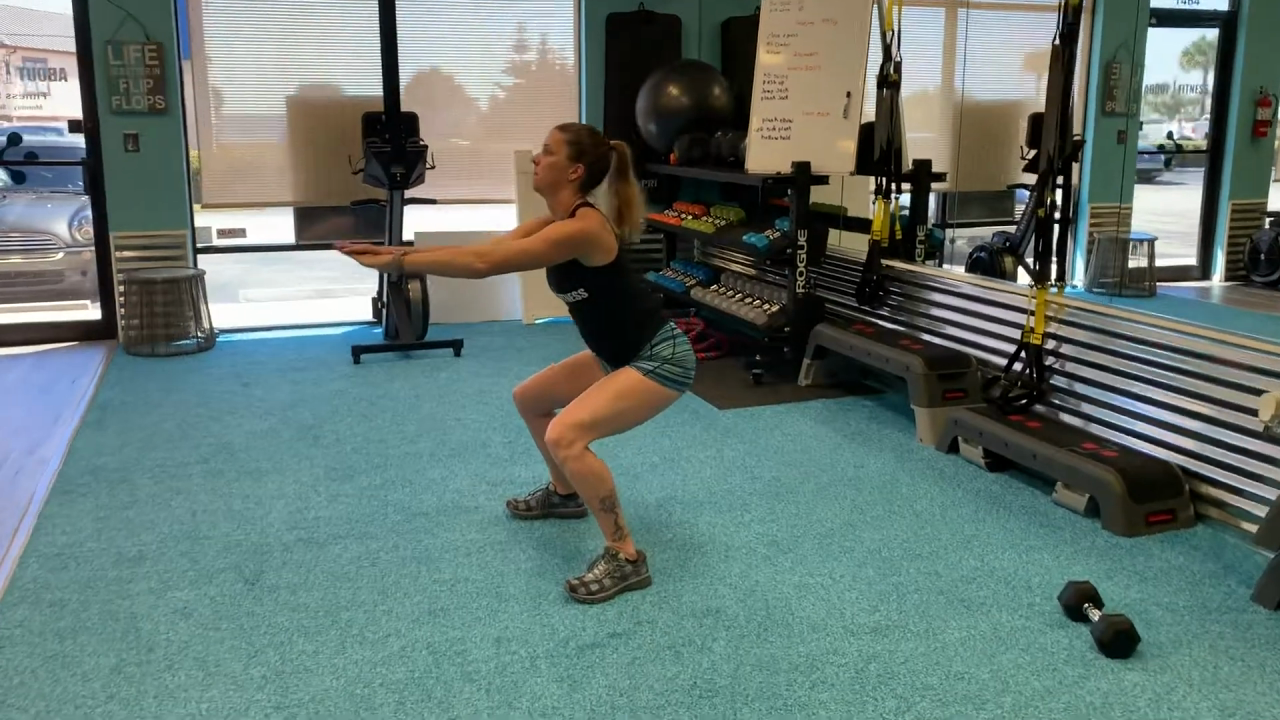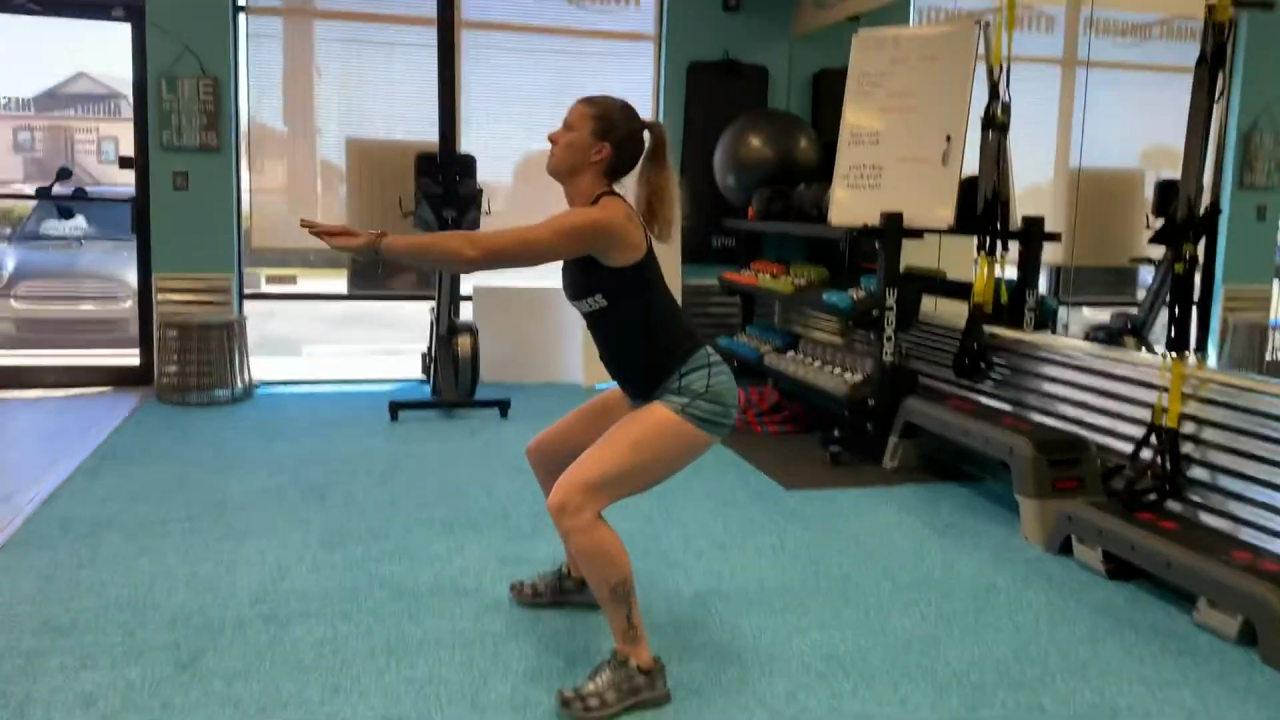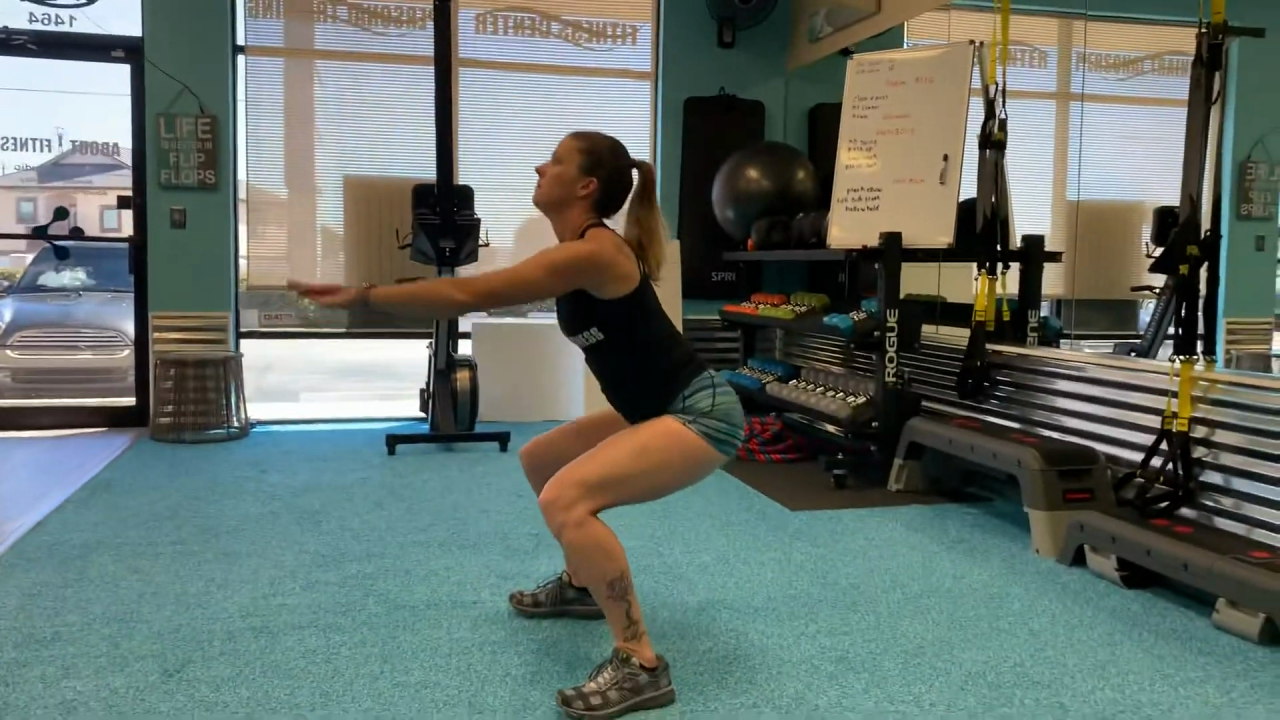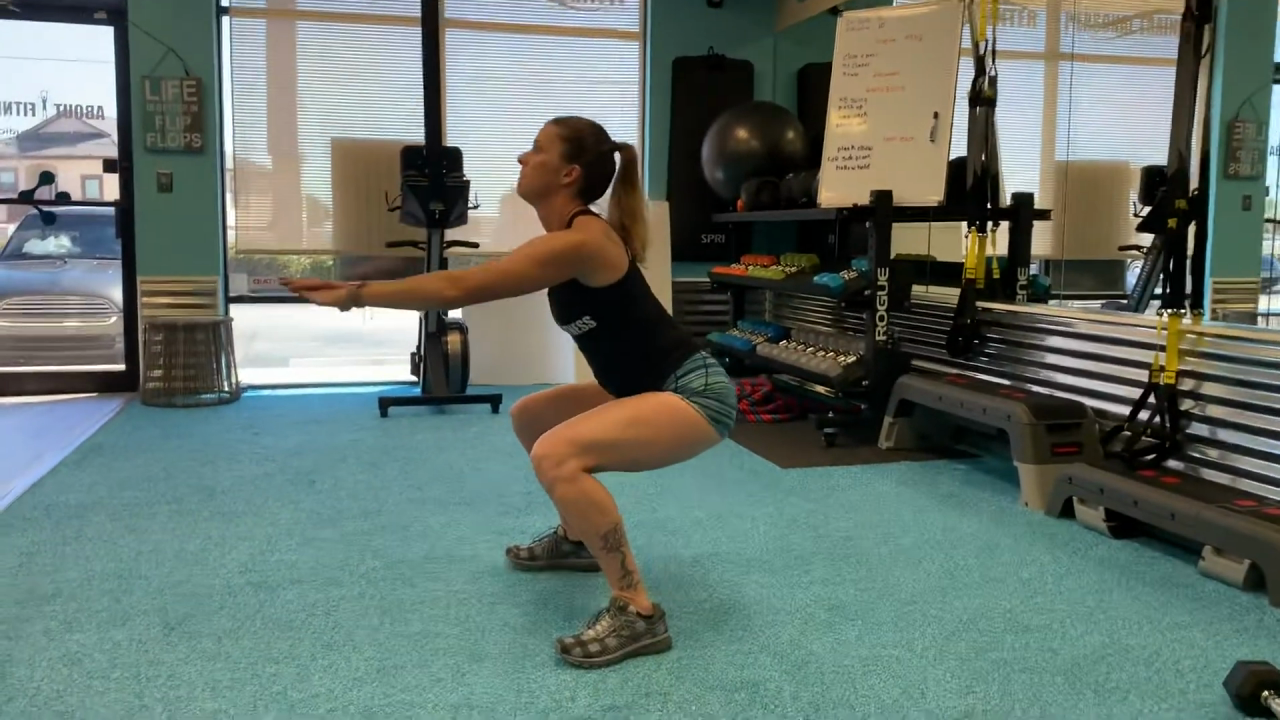
dt=1s
person 1, frame 1
left shoulder: (582, 229)
right shoulder: (557, 222)
left elbow: (483, 263)
right elbow: (486, 251)
left wrist: (397, 261)
right wrist: (398, 253)
left hip: (660, 358)
right hip: (619, 354)
left knee: (565, 436)
right knee: (529, 398)
left ankle: (625, 558)
right ankle: (564, 492)
person 1, frame 2
left shoulder: (602, 220)
right shoulder: (583, 219)
left elbow: (478, 252)
right elbow: (488, 248)
left wrist: (373, 244)
right wrist: (378, 241)
left hip: (696, 391)
right hip: (653, 387)
left knee: (573, 500)
right knee: (545, 455)
left ankle: (638, 666)
right ankle: (579, 575)
person 1, frame 3
left shoulder: (592, 252)
right shoulder: (579, 252)
left elbow: (469, 294)
right elbow: (479, 289)
left wrist: (362, 296)
right wrist: (370, 295)
left hip: (702, 415)
right hip: (660, 411)
left knee: (565, 499)
right knee: (540, 459)
left ankle: (640, 665)
right ankle: (581, 585)
person 1, frame 4
left shoulder: (579, 242)
right shoulder: (568, 237)
left elbow: (460, 289)
right elbow: (472, 281)
left wrist: (354, 295)
right wrist: (362, 289)
left hip: (695, 393)
right hip: (653, 387)
left knee: (556, 454)
right knee: (529, 417)
left ankle: (637, 614)
right ankle: (577, 538)
